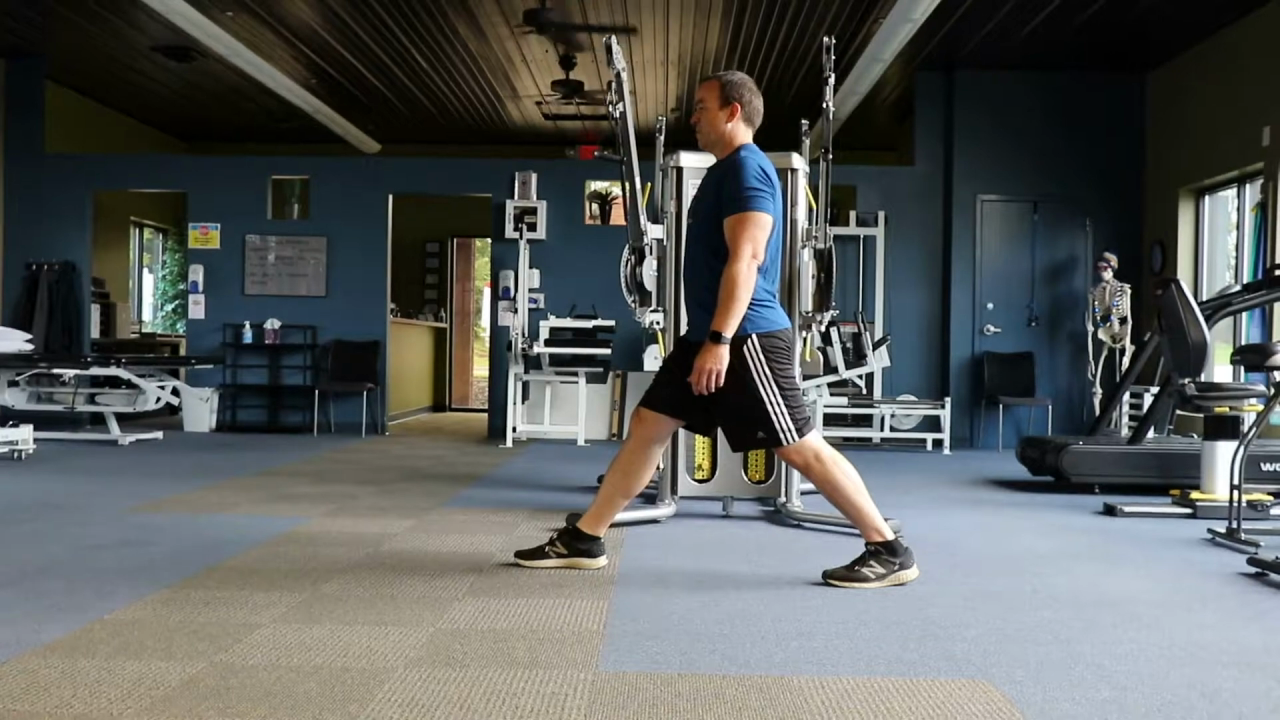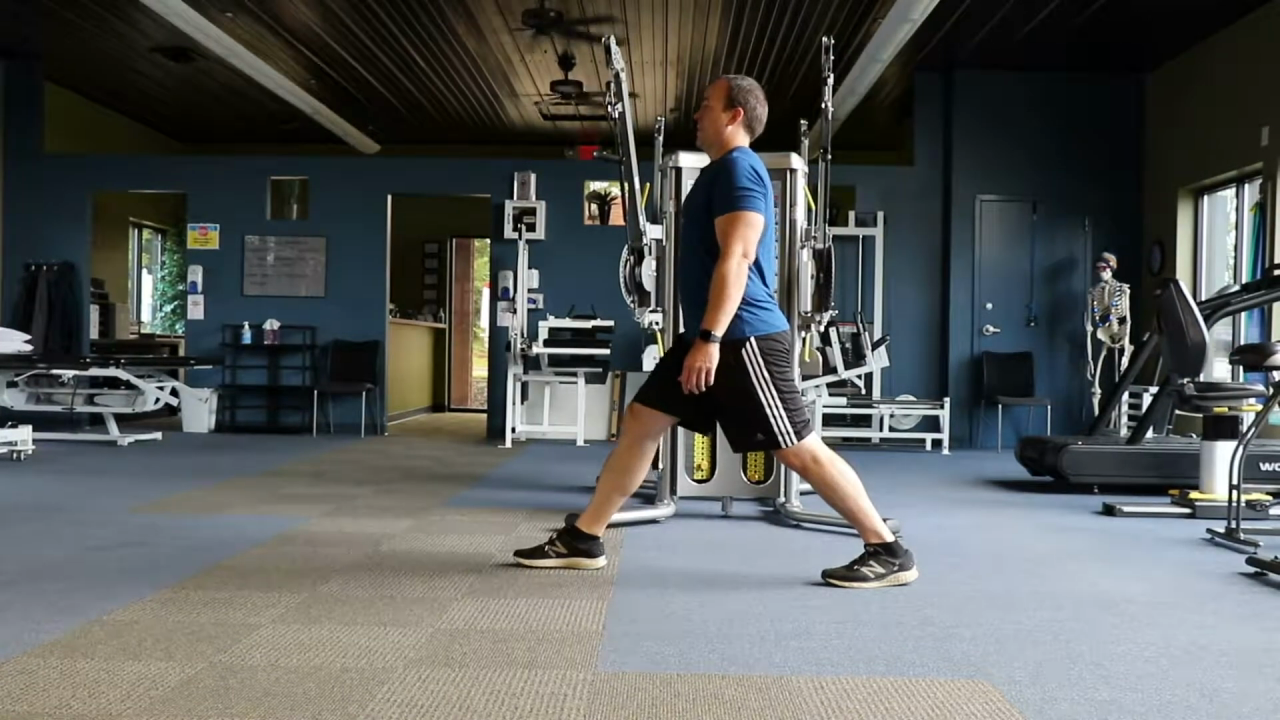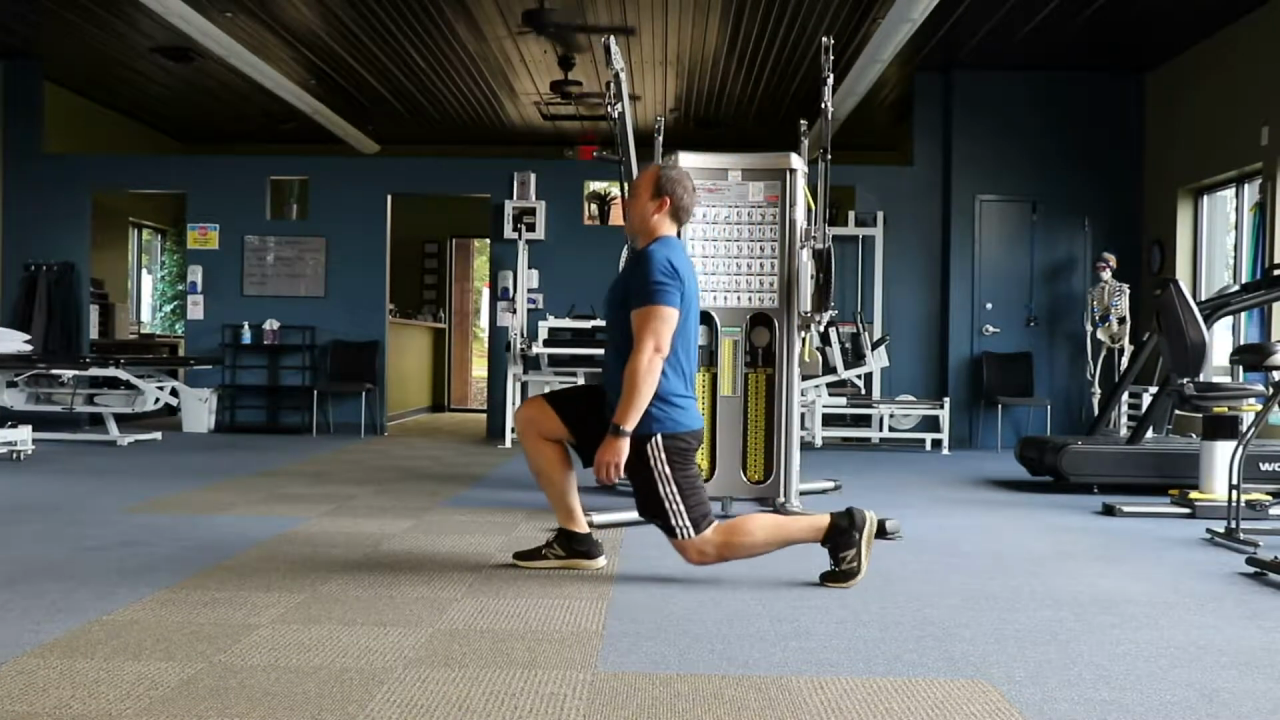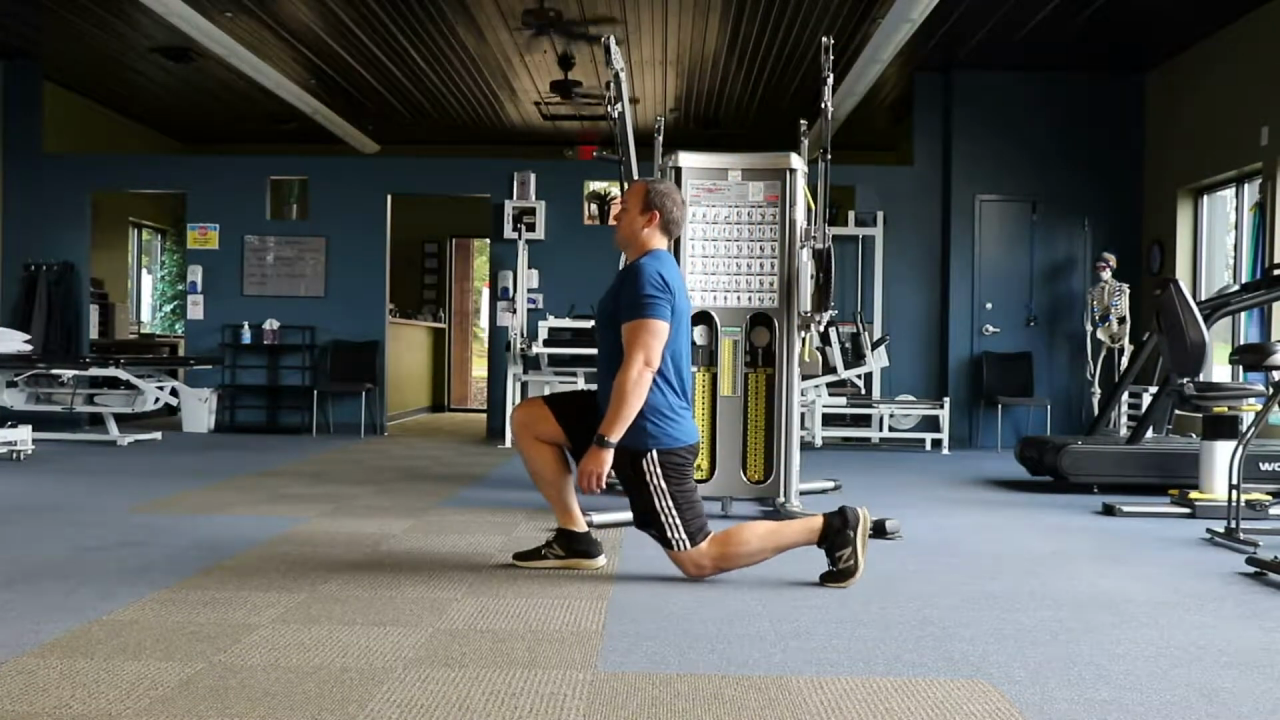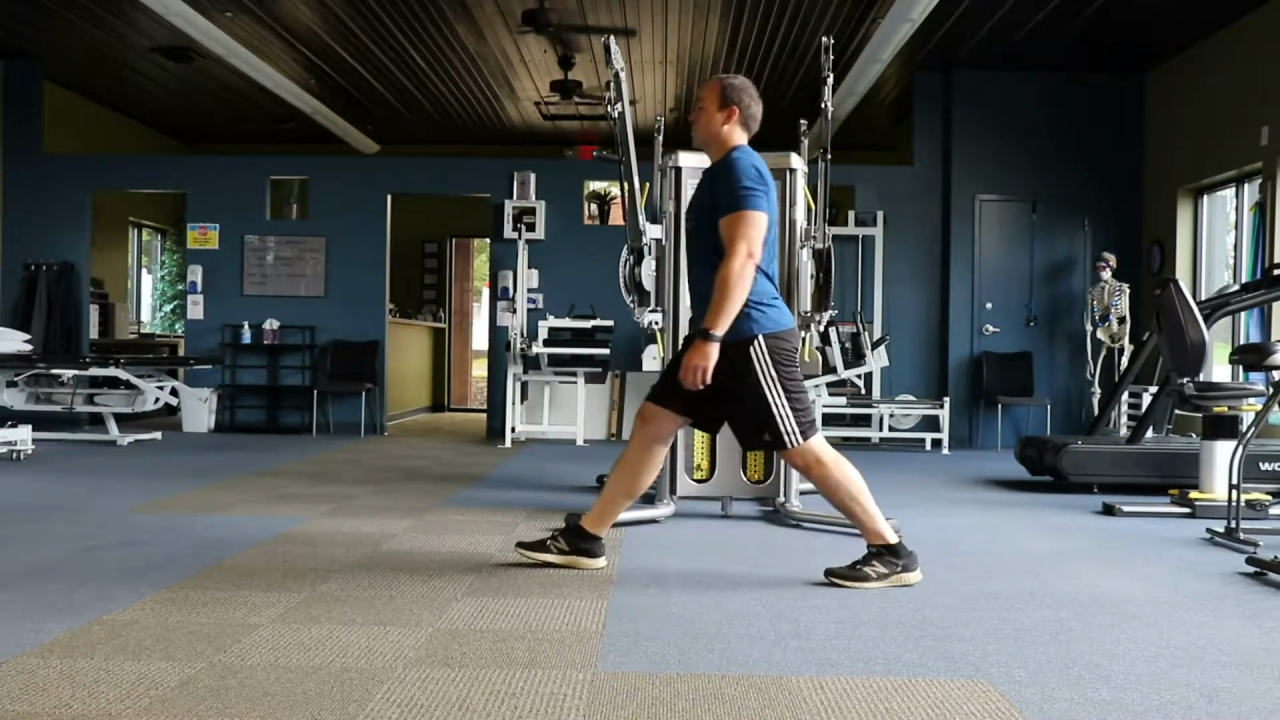
dt=1s
person 1, frame 1
left shoulder: (746, 167)
right shoulder: (727, 171)
left elbow: (746, 259)
left wrist: (720, 340)
left hip: (745, 337)
right hip: (710, 334)
left knee: (799, 447)
right knee: (647, 426)
left ankle: (889, 550)
right ankle: (583, 540)
person 1, frame 2
left shoulder: (738, 167)
right shoulder: (724, 171)
left elbow: (737, 257)
left wrist: (709, 338)
left hip: (743, 337)
right hip: (714, 335)
left knee: (799, 449)
right knee: (640, 422)
left ankle: (889, 551)
right ankle: (582, 540)
person 1, frame 3
left shoulder: (655, 259)
right shoulder: (662, 257)
left elbow: (651, 351)
left wrist: (619, 432)
left hip: (657, 422)
right hip: (642, 410)
left knee: (702, 546)
right knee: (531, 418)
left ankle: (840, 527)
right ankle: (577, 540)
person 1, frame 4
left shoulder: (645, 273)
right shoulder: (655, 270)
left elbow: (641, 367)
left wrist: (603, 443)
left hip: (650, 434)
right hip: (635, 423)
left knee: (699, 559)
right knee: (527, 420)
left ankle: (834, 527)
right ankle: (575, 539)
person 1, frame 5
left shoulder: (741, 168)
right shoulder: (725, 172)
left elbow: (743, 257)
left wrist: (708, 336)
left hip: (753, 335)
right hip: (728, 336)
left knee: (804, 450)
right knee: (652, 424)
left ankle: (892, 552)
right ankle: (585, 538)
